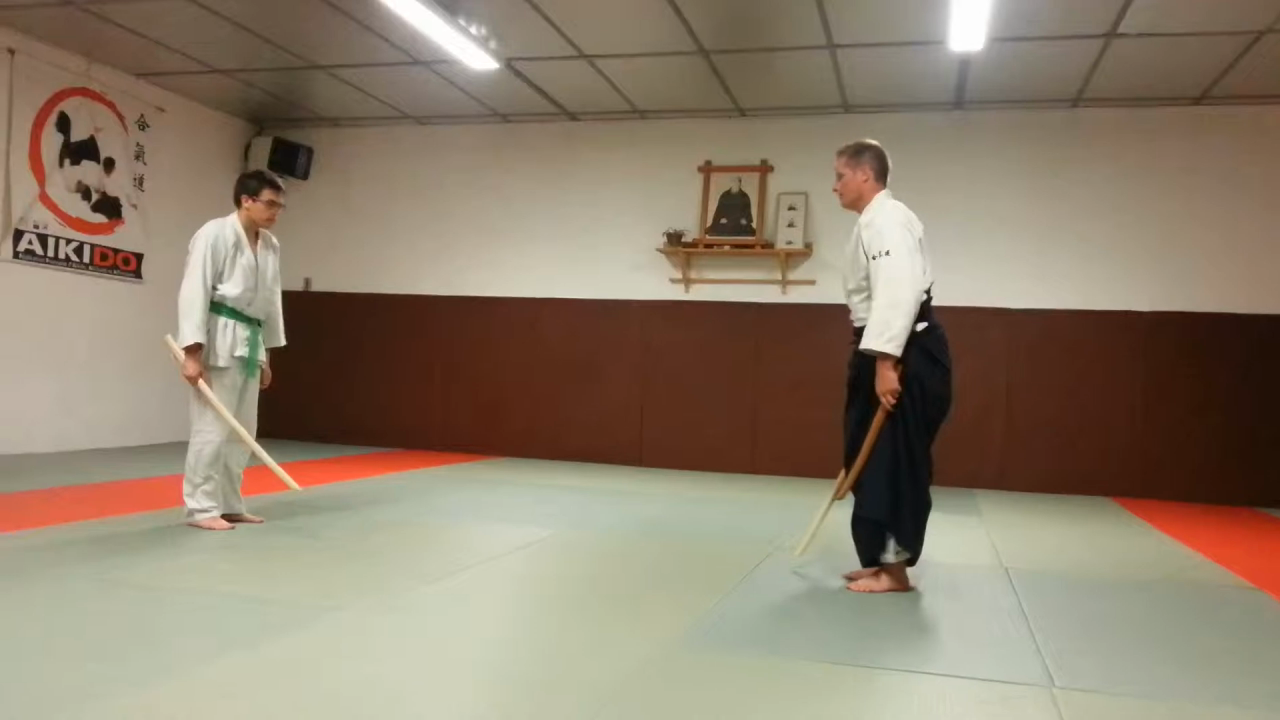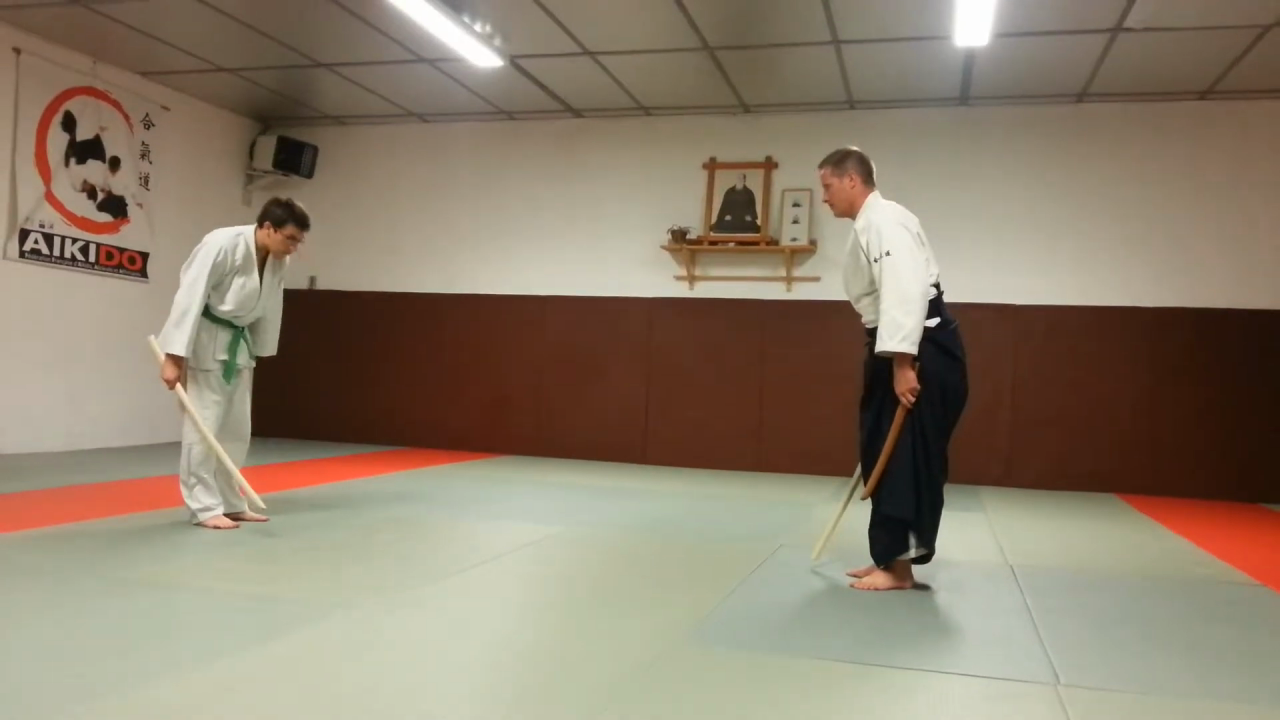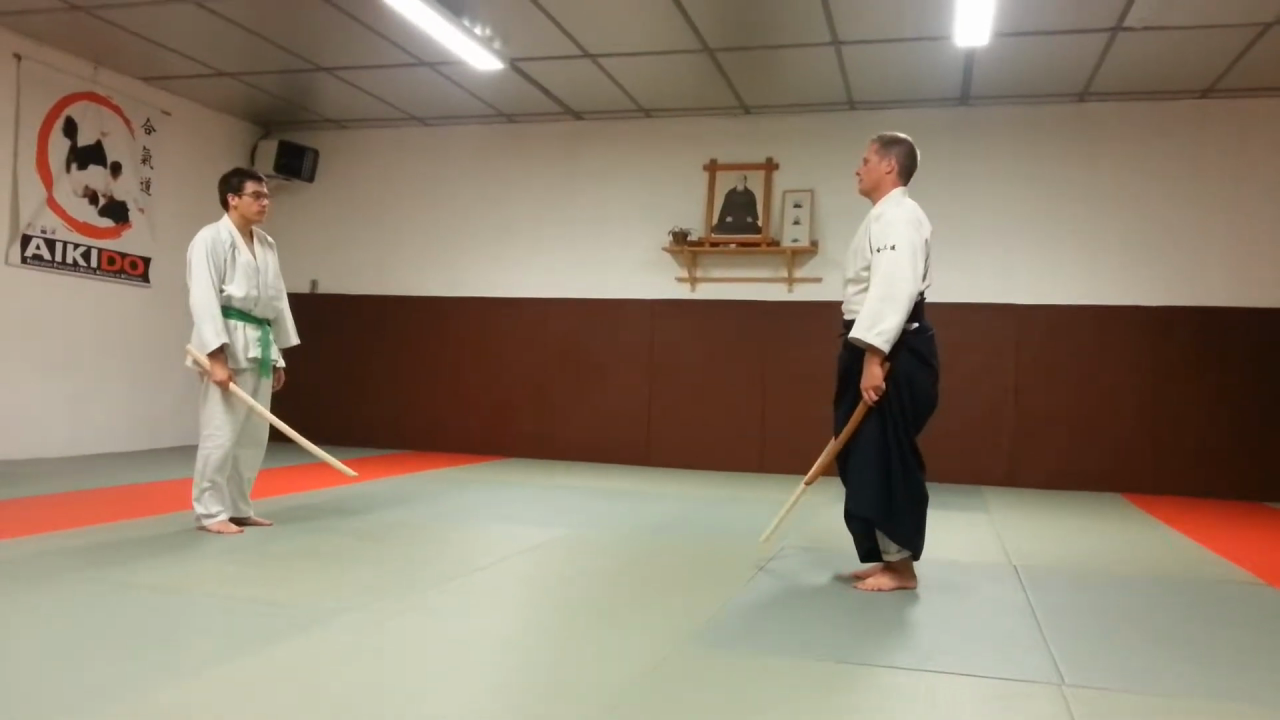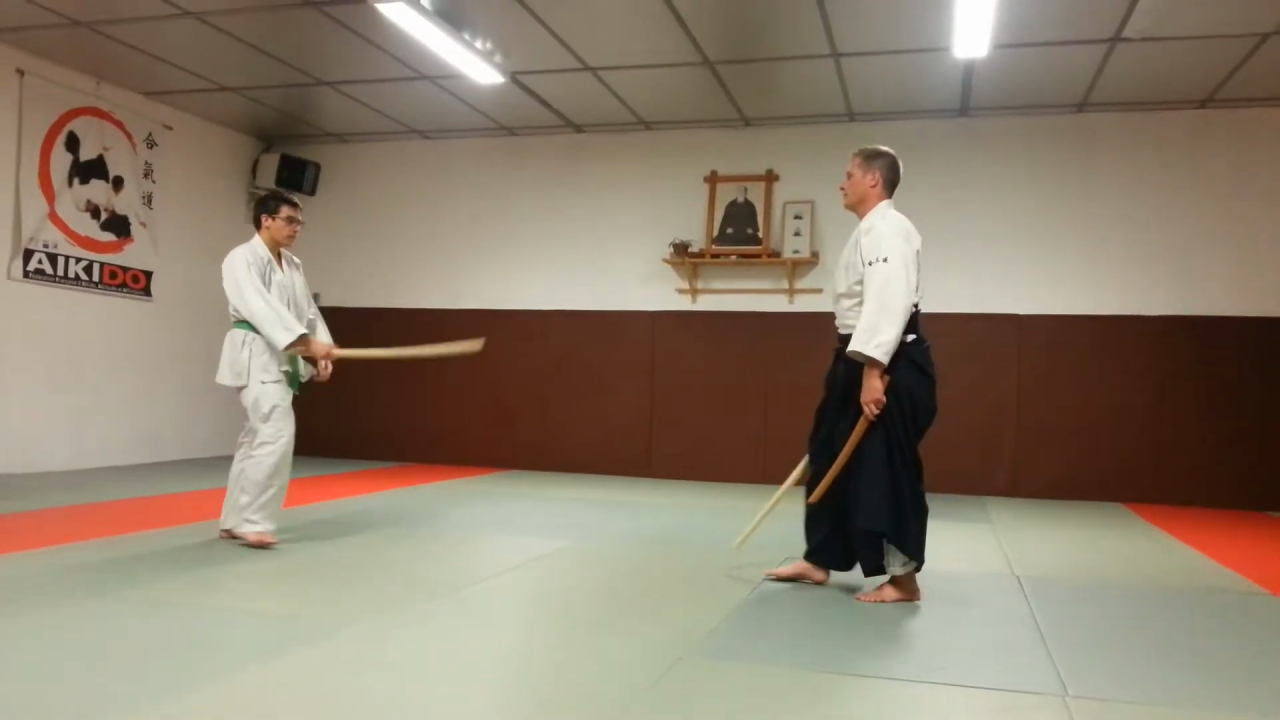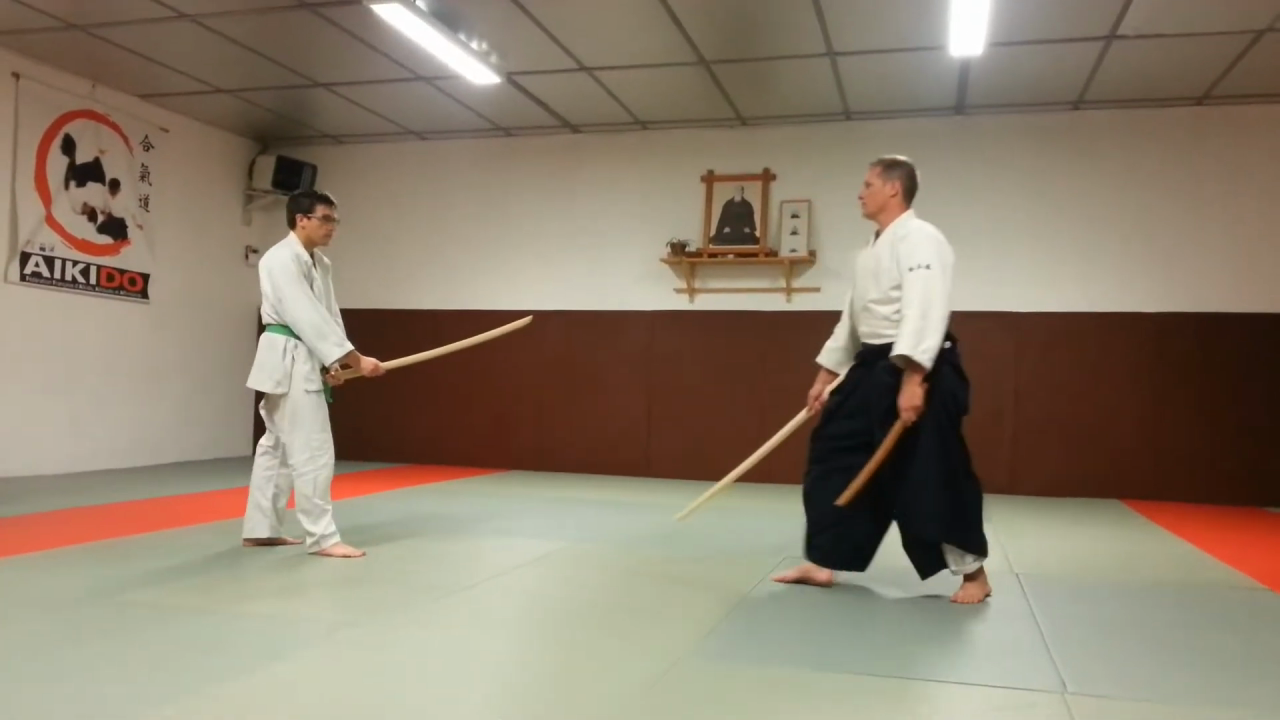
dt=1s
person 1, frame 1
left shoulder: (888, 219)
right shoulder: (874, 222)
left elbow: (898, 293)
left wrist: (887, 364)
left hip: (906, 356)
right hip: (889, 352)
left knee: (894, 459)
right knee: (873, 458)
left ankle: (892, 568)
right ankle: (883, 560)
person 1, frame 2
left shoulder: (885, 220)
right shoulder: (869, 226)
left elbow: (906, 292)
left wrist: (903, 364)
right wrist: (893, 361)
left hip: (923, 353)
right hip: (902, 349)
left knee: (908, 458)
right knee: (885, 455)
left ankle: (899, 566)
right ankle: (891, 557)
person 1, frame 3
left shoulder: (898, 216)
right shoulder: (884, 217)
left elbow: (894, 291)
left wrist: (874, 359)
left hip: (891, 353)
right hip: (878, 348)
left knee: (887, 458)
right knee: (867, 457)
left ankle: (900, 567)
right ankle: (888, 558)
person 1, frame 4
left shoulder: (888, 229)
right shoulder: (868, 232)
left elbow: (889, 305)
left wrist: (874, 372)
left hip: (888, 366)
right hip: (860, 362)
left knee: (887, 470)
right knee: (832, 461)
left ankle: (904, 579)
right ankle: (820, 561)
person 1, frame 5
left shoulder: (919, 239)
right shoulder: (871, 249)
left elbow: (925, 312)
right elbow: (853, 318)
left wrist: (914, 379)
right wrist: (826, 374)
left hip: (916, 369)
right hip: (874, 369)
left knee: (935, 472)
right knee: (833, 453)
left ankle: (973, 572)
right ankle: (823, 562)
person 2, frame 1
left shoulder: (270, 245)
right shoulder: (214, 234)
right elbow: (195, 292)
left wrist: (266, 355)
right wrist: (192, 352)
left hip: (249, 343)
right hip: (218, 341)
left knee: (241, 430)
right knee: (212, 427)
left ankle: (228, 505)
right ankle: (202, 508)
person 2, frame 2
left shoulder: (278, 260)
right shoulder: (222, 245)
right elbow: (189, 299)
left wrist: (254, 357)
right wrist: (174, 358)
left hip: (237, 345)
right hip: (204, 343)
left knee: (237, 429)
right knee: (204, 426)
left ankle: (231, 503)
right ankle: (205, 507)
person 2, frame 3
left shoulder: (266, 245)
right shoulder: (210, 239)
right elbow: (204, 300)
left wrist: (277, 355)
right wrist: (217, 357)
left hip: (259, 346)
right hip: (228, 345)
left knee: (254, 434)
right knee: (221, 431)
left ankle: (237, 508)
right ankle: (211, 512)
person 2, frame 4
left shoulder: (292, 264)
right shoulder: (242, 259)
left elbow: (307, 310)
right elbow: (261, 309)
left wrist: (320, 349)
right wrist: (307, 342)
left hip: (281, 358)
right hip: (255, 355)
left knee: (256, 440)
right knee: (276, 435)
left ankle: (234, 520)
right ankle: (251, 520)
person 2, frame 5
left shoulder: (319, 263)
right shoulder: (281, 259)
left elbow: (329, 314)
right elbow: (308, 318)
left wrist: (331, 364)
right wrist: (355, 358)
left hip: (305, 361)
right hip: (288, 360)
left knee: (277, 446)
right knee: (313, 449)
left ankle: (260, 528)
right ankle: (322, 536)
